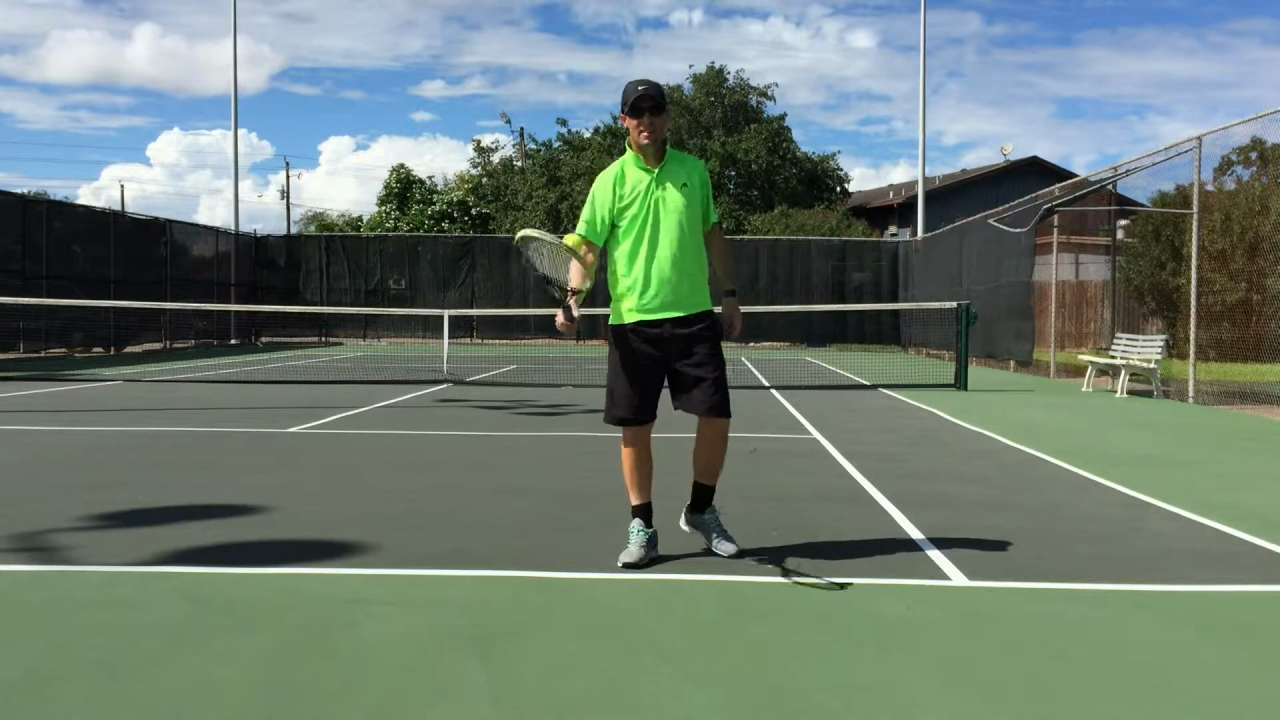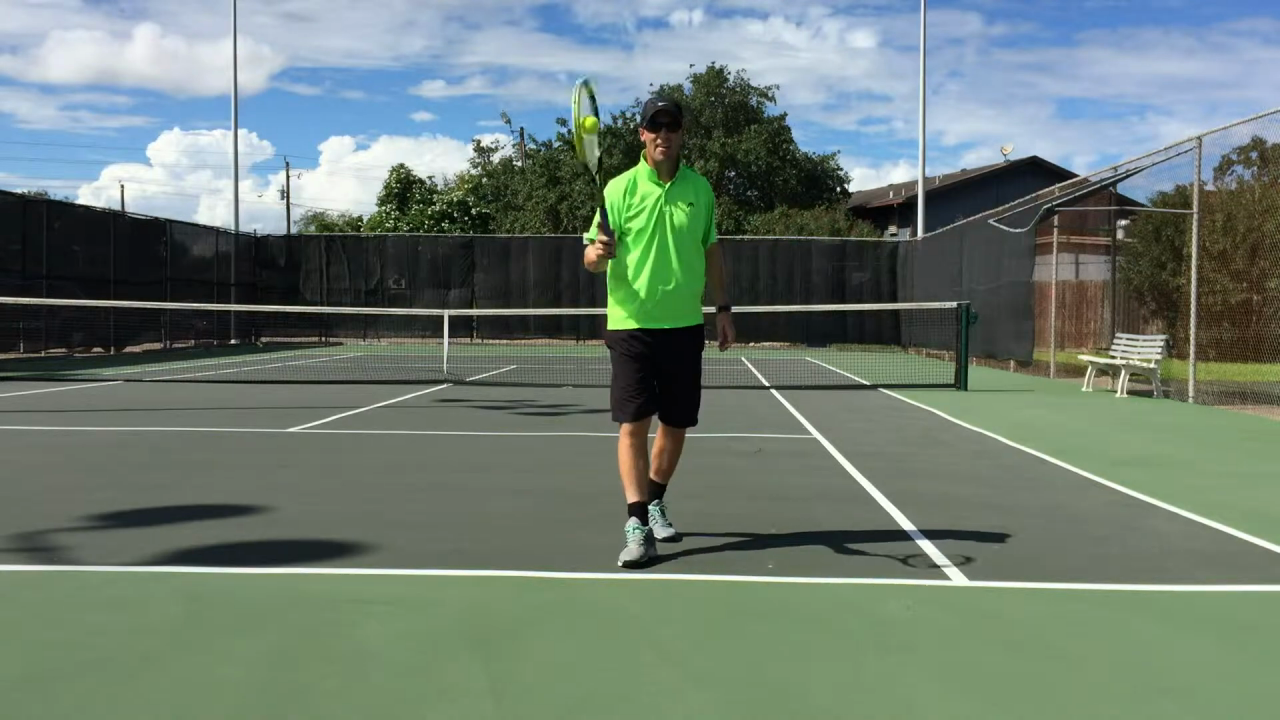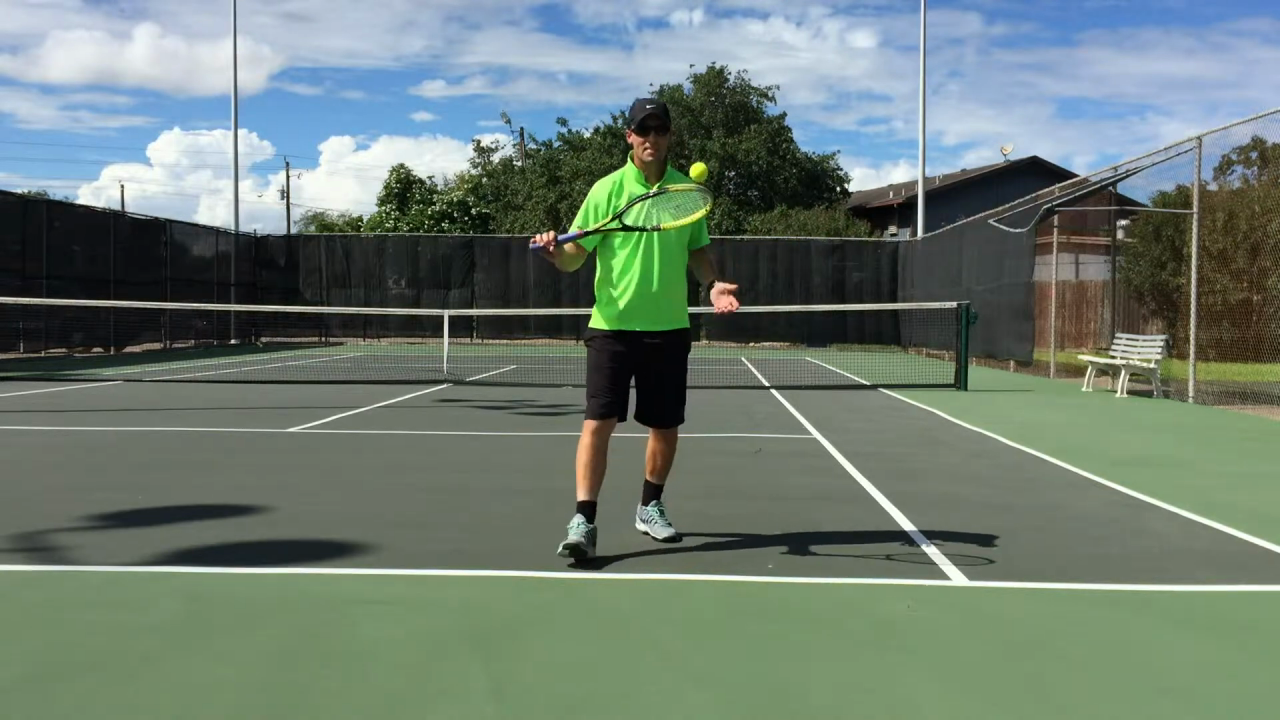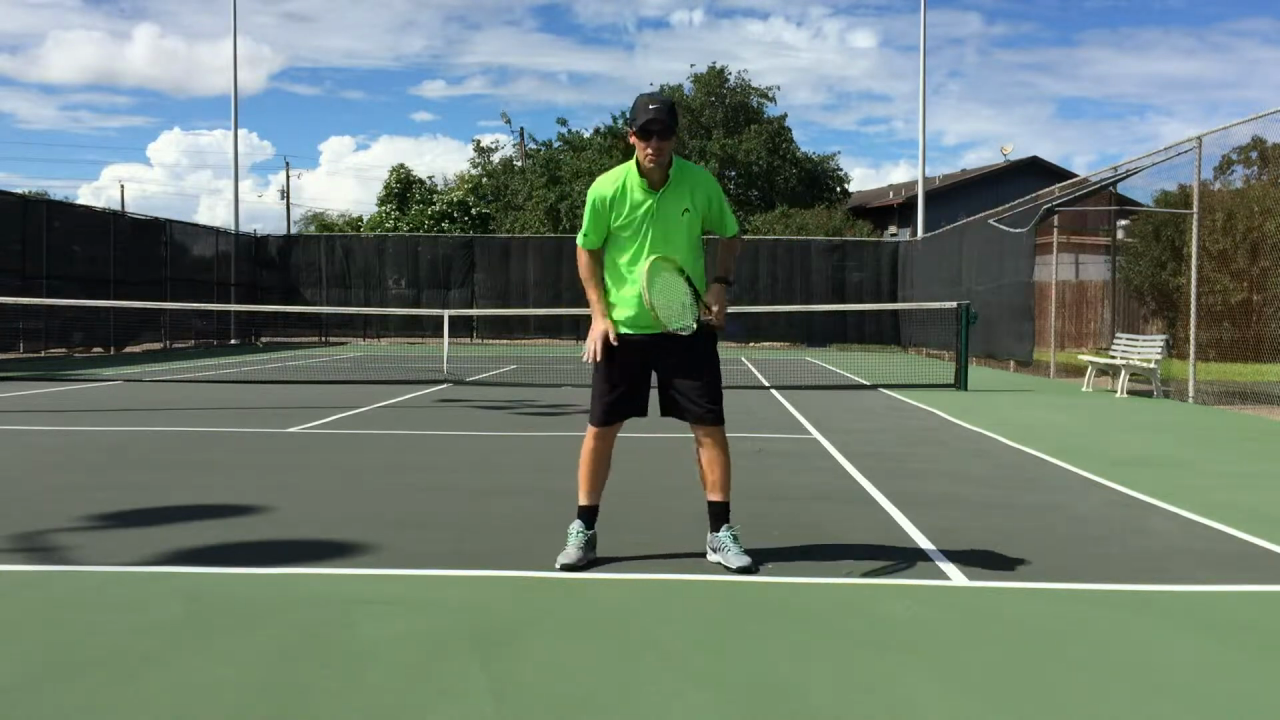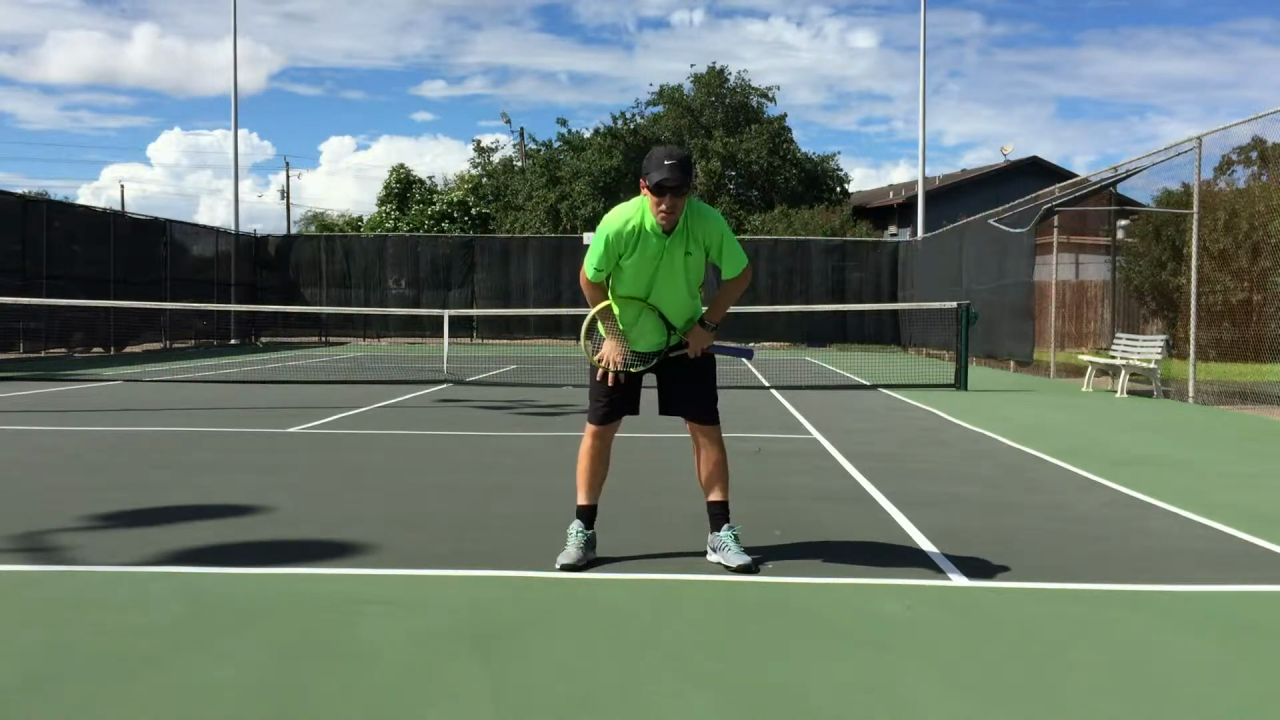
dt=1s
person 1, frame 1
left shoulder: (694, 170)
right shoulder: (610, 180)
left elbow: (711, 234)
right elbow: (587, 247)
left wrist: (729, 294)
right wrist: (572, 299)
left hip: (694, 316)
right hip: (633, 320)
left knee: (715, 416)
right knee: (635, 427)
left ankle: (700, 510)
right ankle: (642, 530)
person 1, frame 2
left shoulder: (700, 189)
right shoulder: (620, 188)
left elbow: (711, 253)
right elbow: (592, 257)
left wrist: (723, 307)
right wrist: (598, 253)
left hip: (684, 325)
right hip: (631, 324)
left knee: (676, 424)
right knee: (634, 424)
left ankle: (654, 502)
right ankle: (638, 526)
person 1, frame 3
left shoulder: (687, 190)
right shoulder: (606, 189)
left elbow: (698, 252)
right elbow: (575, 257)
left wrist: (714, 285)
right wrist: (556, 250)
left hip: (669, 328)
right hip: (613, 326)
left knee: (666, 426)
right knee: (598, 422)
left ankle: (650, 507)
right ankle: (583, 524)
person 1, frame 4
left shoulder: (701, 182)
right shoulder: (606, 189)
left elbow: (728, 236)
right elbow: (588, 250)
left wrist: (721, 282)
right wrist: (598, 312)
left hip: (688, 328)
right hip: (622, 329)
left knee: (709, 428)
right knee: (600, 429)
left ankle: (720, 534)
right ankle: (583, 532)
person 1, frame 5
left shoulder: (709, 222)
right shoulder: (618, 223)
left elbow: (739, 274)
right elbow: (591, 279)
left wrist: (708, 324)
left hip: (686, 336)
left knee: (706, 428)
right knee: (599, 429)
left ankle: (721, 534)
right ankle: (582, 533)
